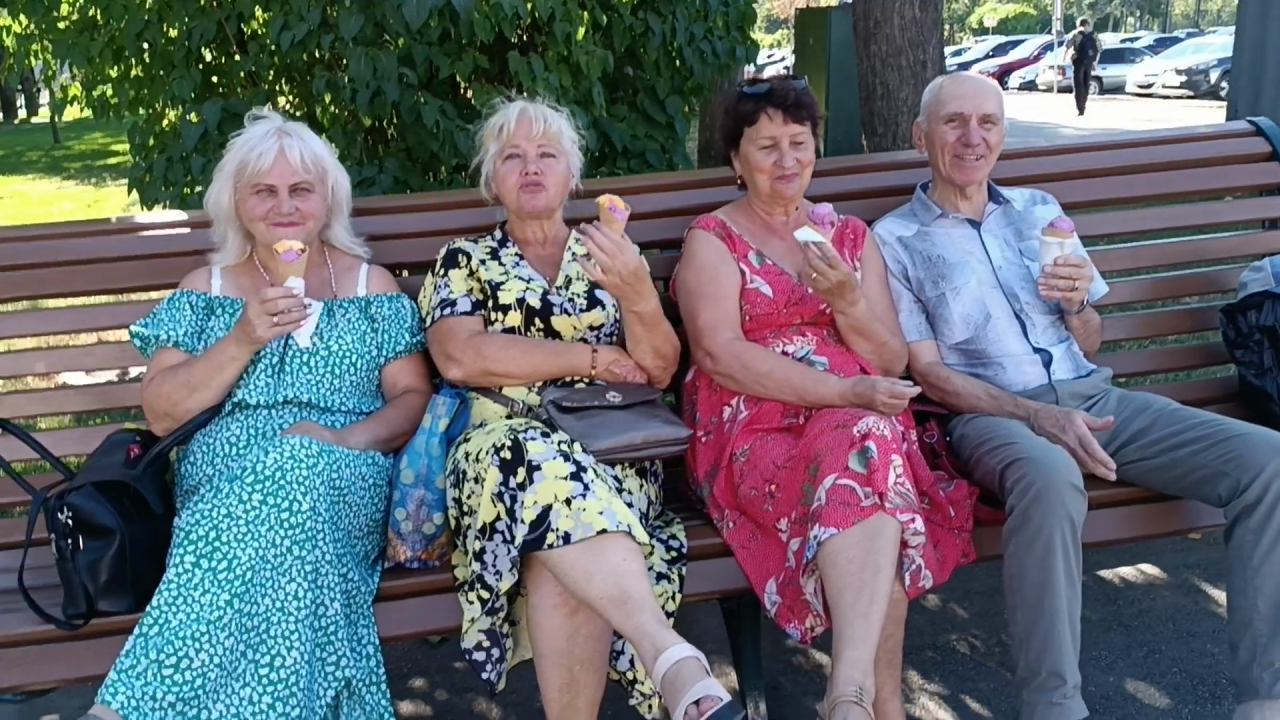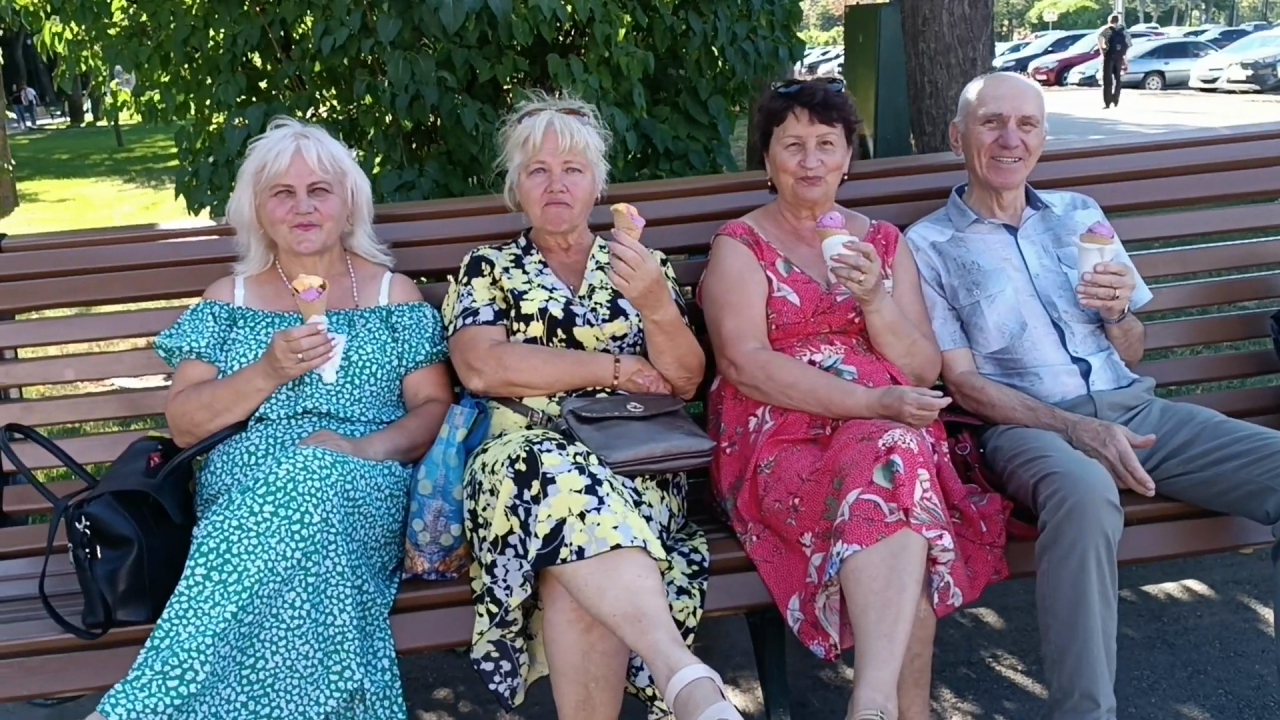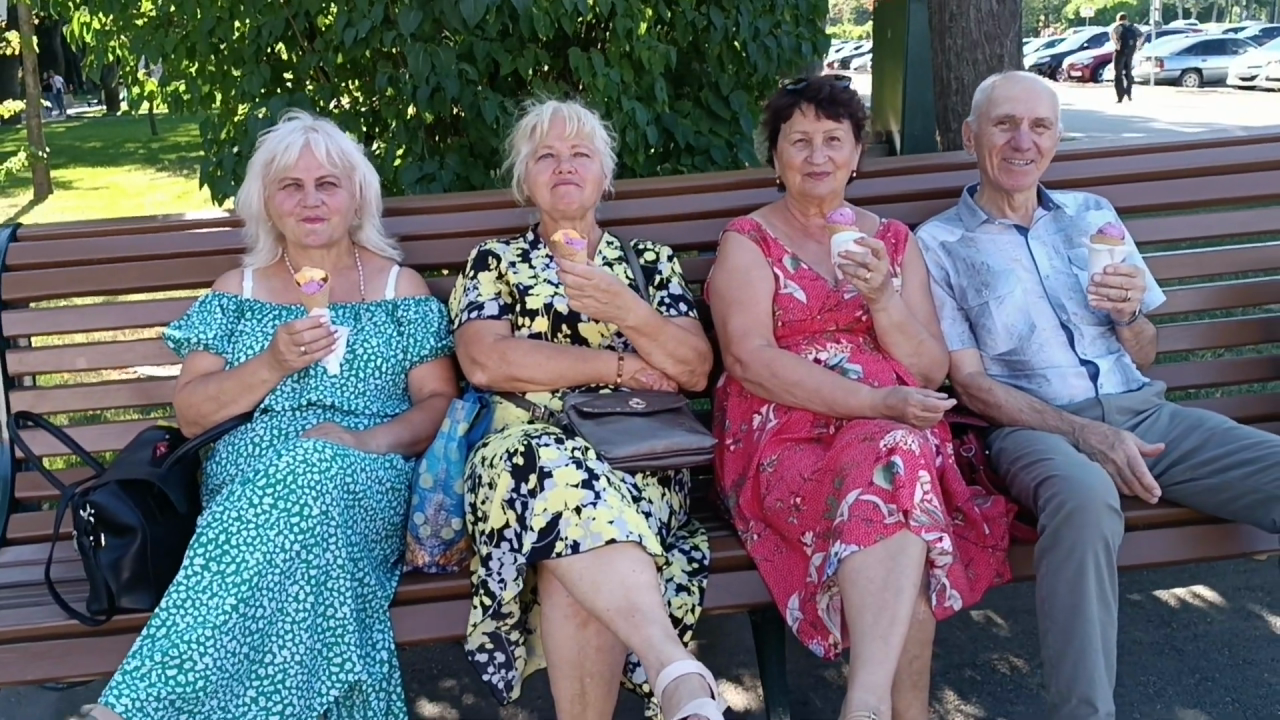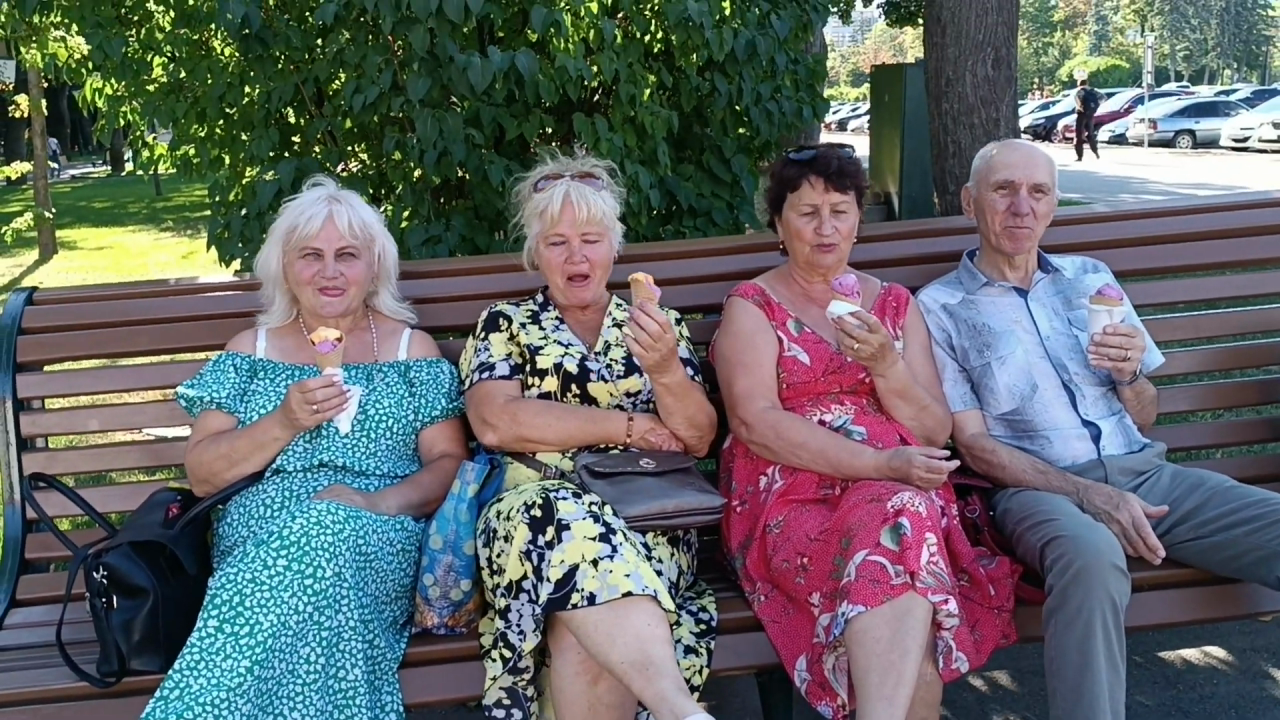
dt=1s
person 1, frame 1
left shoulder: (1039, 209)
right shoulder: (895, 239)
right elbow: (930, 373)
left wrist: (1078, 304)
right wrist: (1039, 416)
left hip: (1090, 397)
right hip: (990, 414)
right knee: (1050, 478)
person 1, frame 2
left shoulder: (1080, 213)
right shoulder: (929, 245)
right elbow: (963, 382)
left wrist: (1118, 313)
right wrist: (1076, 428)
left hip: (1134, 407)
right hip: (1027, 424)
right knee: (1084, 492)
person 1, frame 3
left shoulder: (1093, 214)
right shoulder: (939, 244)
right elbow: (971, 384)
left wrist: (1128, 314)
right wrist: (1085, 433)
left hip: (1141, 411)
right hip: (1034, 426)
right knee: (1084, 496)
person 1, frame 4
left shoulder: (1091, 276)
right shoulder: (940, 307)
right elbow: (975, 444)
left wrist: (1129, 375)
right wrist: (1087, 493)
left hip: (1145, 472)
right hip: (1038, 488)
right knee: (1091, 556)
person 2, frame 1
left shoulder: (852, 233)
right shoulder: (712, 238)
left elbow: (890, 362)
right elbow: (720, 356)
left wrist: (845, 298)
right wrist: (844, 391)
left hip: (858, 415)
right hip: (753, 425)
left knee: (865, 450)
right knee: (866, 455)
person 2, frame 2
left shoulder: (883, 240)
right shoulder: (739, 245)
left elbow: (922, 370)
right elbow: (746, 366)
left wrist: (874, 300)
right wrist: (873, 403)
left hip: (887, 426)
right hip: (779, 437)
left knee: (892, 456)
right knee: (894, 474)
person 2, frame 3
left shoulder: (894, 238)
right shoulder: (748, 241)
left elbow: (930, 371)
right elbow: (751, 363)
left wrist: (882, 298)
right wrist: (878, 404)
left hip: (892, 427)
right hip: (785, 437)
left knee: (892, 459)
right knee: (895, 470)
person 2, frame 4
left shoulder: (895, 302)
right shoulder: (751, 306)
left elbow: (934, 432)
right elbow: (756, 424)
left wrist: (884, 363)
right wrist: (880, 464)
left hip: (898, 487)
right hip: (790, 496)
left knee: (898, 521)
right knee: (899, 534)
person 3, frame 1
left shoulder: (616, 254)
right shoulder: (464, 260)
left elbow: (659, 368)
right elbow: (459, 358)
left wrist: (636, 294)
right wrist: (591, 356)
right hip: (508, 446)
left knee: (563, 563)
right knee: (542, 468)
right ankle: (674, 663)
person 3, frame 2
left shoulder: (637, 263)
right shoulder: (487, 267)
left elbow: (684, 380)
right elbow: (482, 368)
left wrist: (656, 306)
right wrist: (615, 368)
right hip: (525, 455)
left knee: (578, 540)
right knee: (557, 480)
person 3, frame 3
left shoulder: (650, 261)
right shoulder: (494, 261)
left elbow: (696, 370)
right elbow: (485, 363)
left wrist: (627, 311)
right wrist: (618, 365)
right hip: (530, 449)
right knee: (552, 471)
person 3, frame 4
left shoulder: (659, 323)
right shoulder: (504, 324)
left elbow: (699, 437)
right elbow: (496, 424)
left wrist: (665, 370)
right wrist: (630, 426)
right hip: (540, 510)
right knee: (566, 526)
person 4, frame 1
left shoulder: (372, 284)
right shoulder: (204, 288)
left elbow: (414, 398)
right elbow: (161, 413)
left wrist: (349, 439)
right wrist: (244, 339)
left hip: (340, 477)
right hip: (226, 475)
left knee: (295, 475)
right knee: (288, 494)
person 4, frame 2
left shoulder: (393, 293)
right shoulder: (227, 299)
left elbow: (435, 408)
right elbow: (184, 425)
left wrist: (368, 447)
right wrist: (270, 370)
left hip: (362, 488)
right hip: (246, 487)
left knee: (312, 483)
right knee: (303, 500)
person 4, frame 3
left shoulder: (401, 287)
right shoulder: (236, 291)
left elbow: (440, 402)
right elbow: (191, 414)
left wrist: (369, 442)
right wrist: (273, 363)
left hip: (366, 482)
right hip: (247, 480)
left knee: (312, 471)
right knee: (299, 494)
person 4, frame 4
left shoulder: (412, 349)
right shoulder: (251, 350)
left elbow: (449, 463)
right elbow: (201, 475)
left wrist: (380, 503)
right wrist: (284, 423)
left hip: (376, 539)
right hip: (261, 535)
left knee: (330, 534)
right knee: (315, 546)
